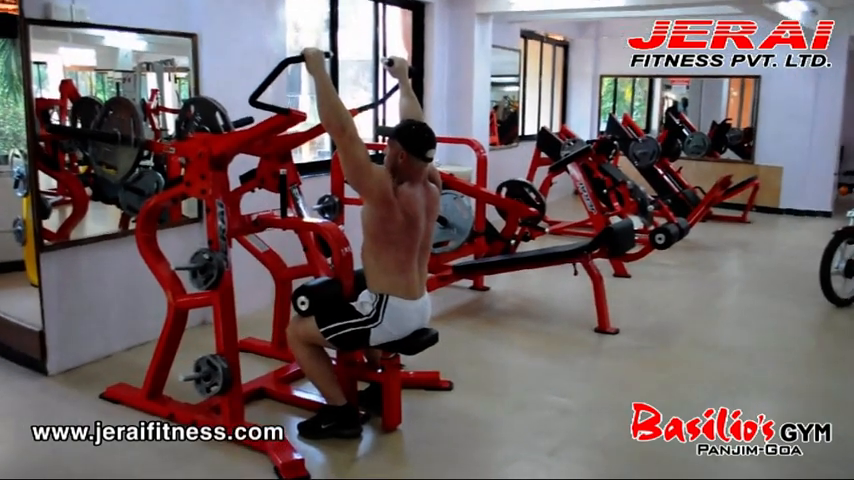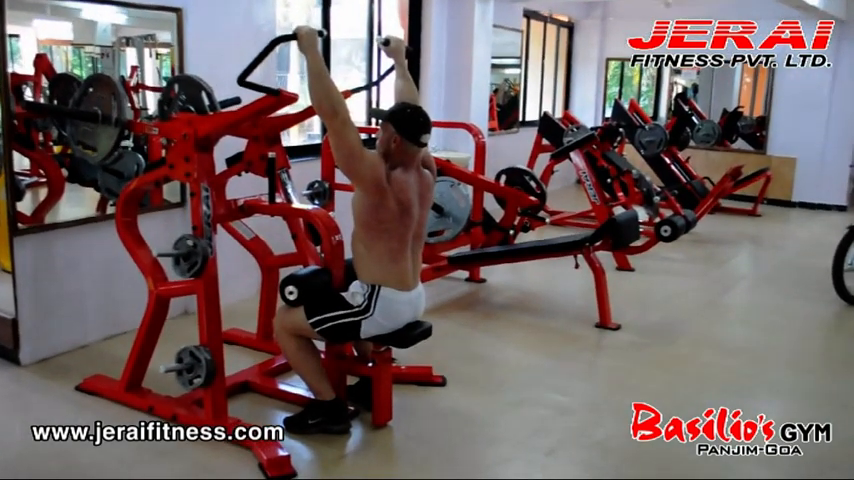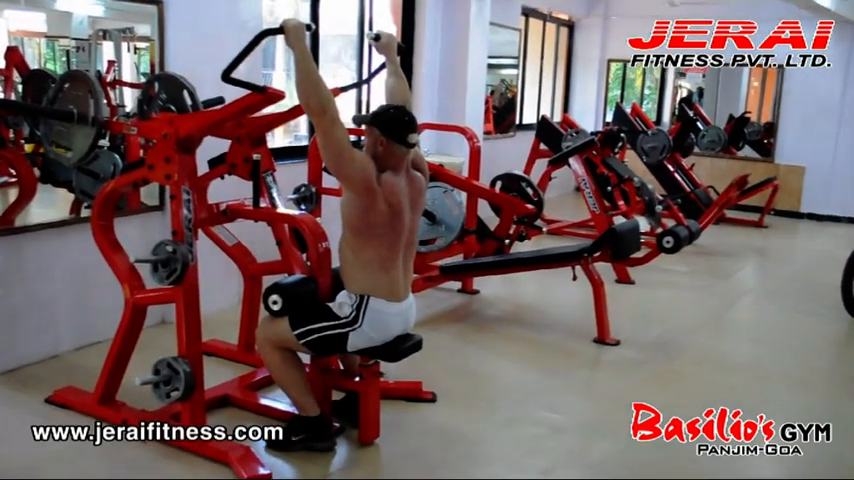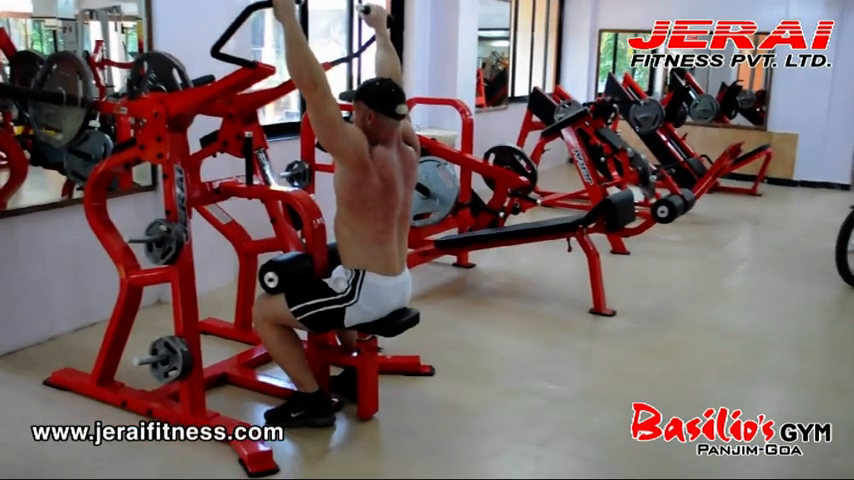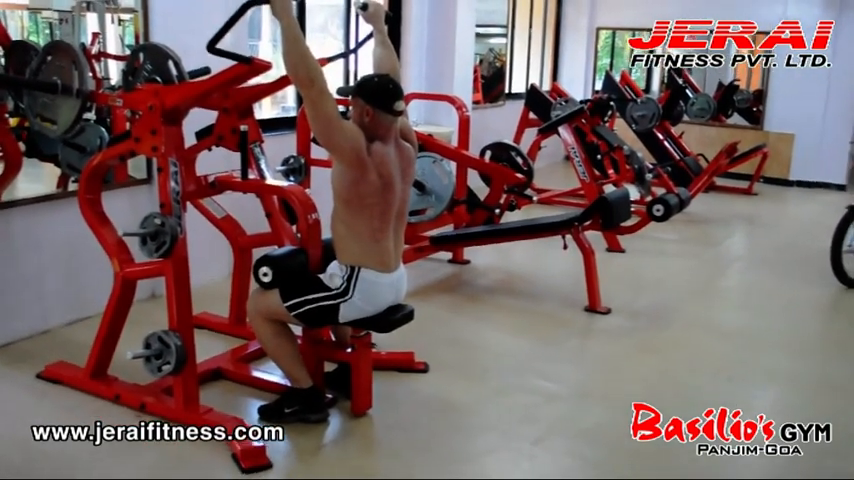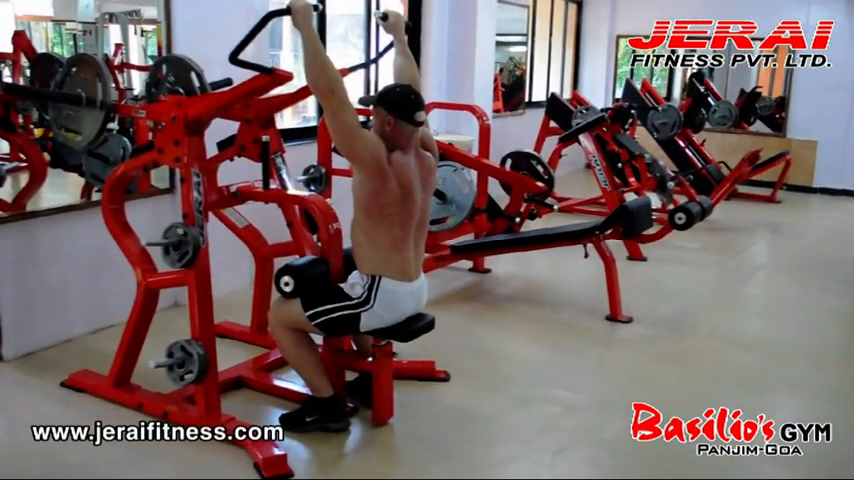
dt=0.7s
person 1, frame 1
left shoulder: (385, 192)
right shoulder: (431, 186)
left elbow: (343, 132)
right elbow: (415, 131)
left wrist: (318, 70)
right wrist: (403, 78)
left hip: (392, 313)
right hip: (420, 307)
left knee: (297, 332)
right knee: (354, 308)
left ankle: (342, 413)
right ankle: (385, 385)
person 1, frame 2
left shoulder: (377, 178)
right shoulder: (425, 172)
left elbow: (334, 116)
right elbow: (410, 114)
left wrist: (311, 49)
right wrist: (399, 60)
left hip: (385, 306)
right hip: (413, 299)
left knee: (285, 323)
right knee: (343, 301)
left ankle: (330, 408)
right ankle: (373, 380)
person 1, frame 3
left shoulder: (368, 181)
right shoulder: (417, 175)
left elbow: (323, 114)
right elbow: (400, 115)
left wrist: (298, 43)
right wrist: (391, 57)
left hip: (373, 317)
right hip: (403, 312)
left knee: (267, 334)
right knee: (329, 309)
left ankle: (314, 425)
right ankle: (360, 395)
person 1, frame 4
left shoulder: (359, 154)
right shoulder: (407, 147)
left elbow: (314, 88)
right elbow: (391, 89)
left hip: (370, 292)
right hip: (400, 285)
left knee: (265, 312)
right knee: (329, 286)
left ankle: (313, 401)
right ankle: (358, 372)
person 1, frame 5
left shoulder: (357, 151)
right shoulder: (406, 145)
left elbow: (311, 86)
right elbow: (389, 86)
left hip: (365, 288)
right hip: (395, 282)
left knee: (258, 306)
right knee: (319, 279)
left ankle: (307, 396)
right ankle: (352, 369)
person 1, frame 6
left shoulder: (377, 162)
right shoulder: (427, 155)
left elbow: (331, 96)
right elbow: (409, 94)
right wrist: (398, 35)
left hip: (386, 298)
right hip: (415, 292)
left knee: (280, 316)
right knee: (344, 291)
left ankle: (327, 406)
right ankle: (371, 377)
